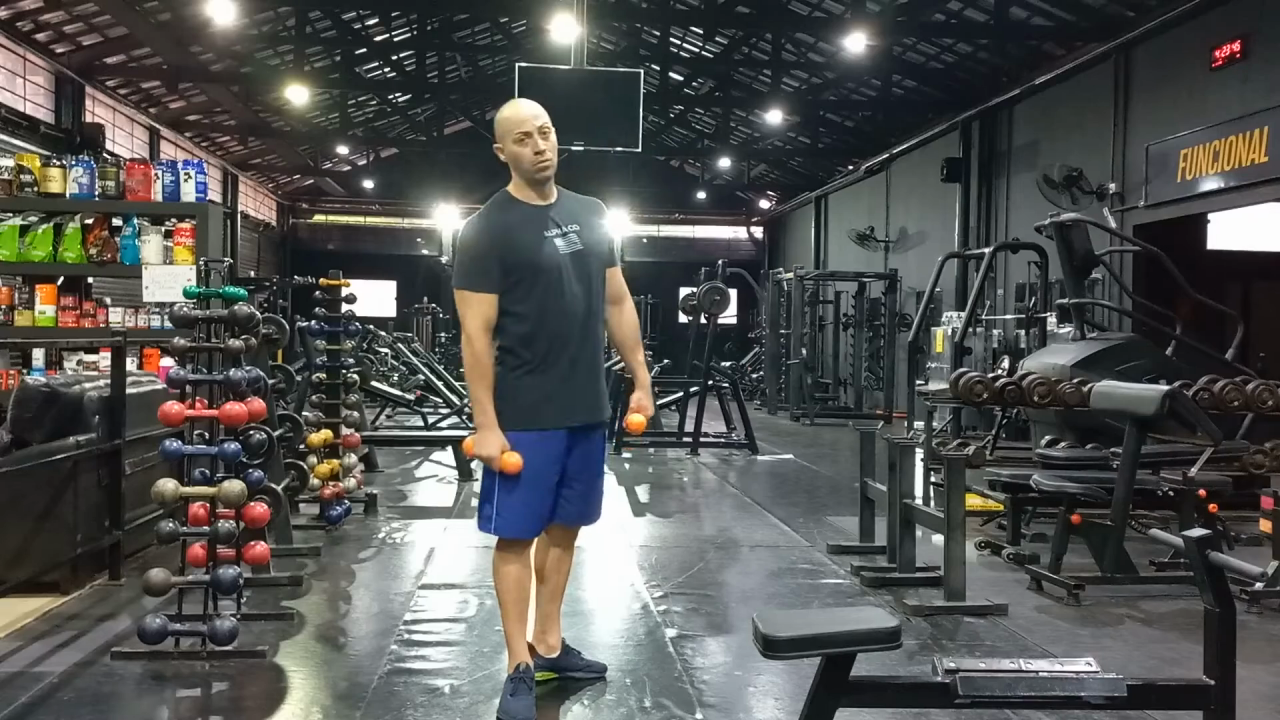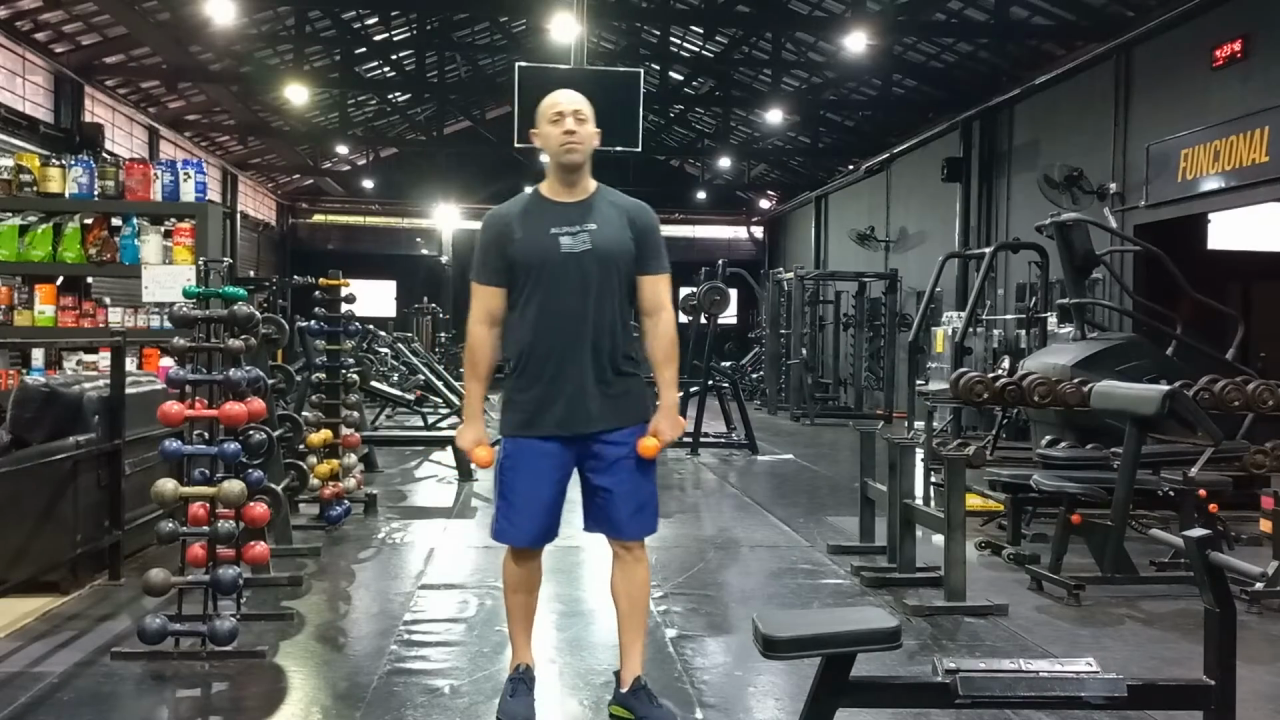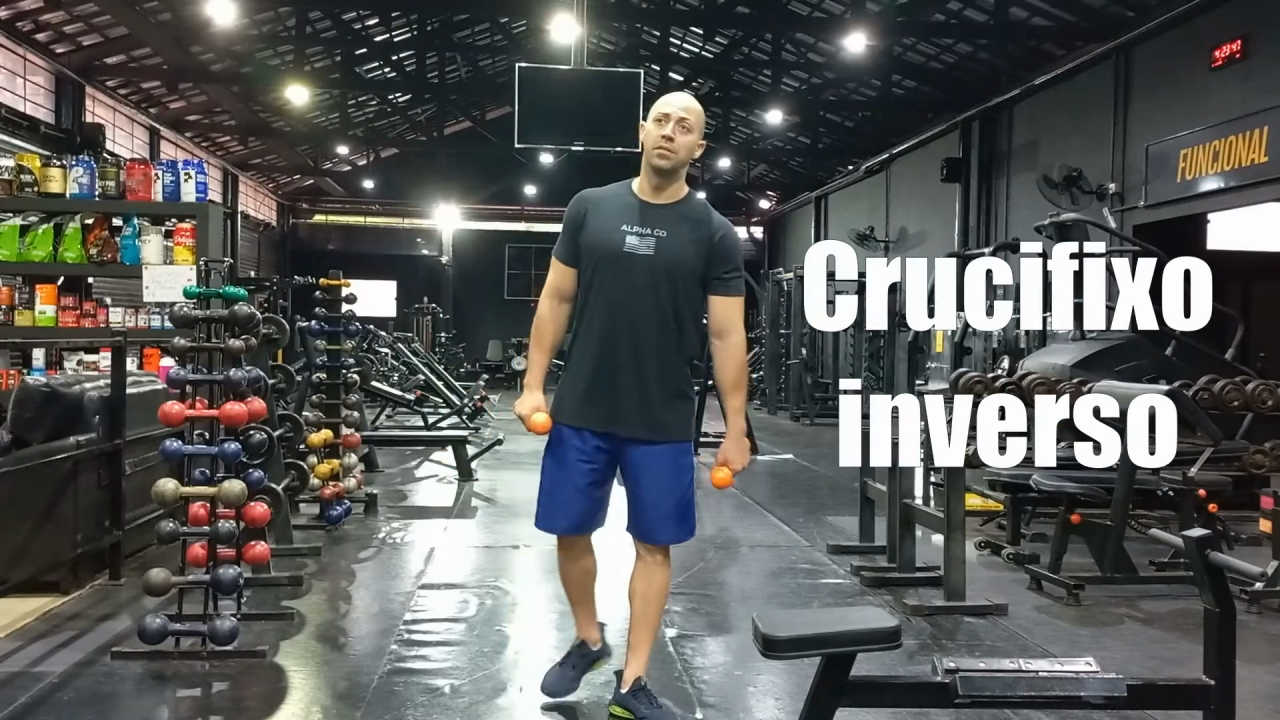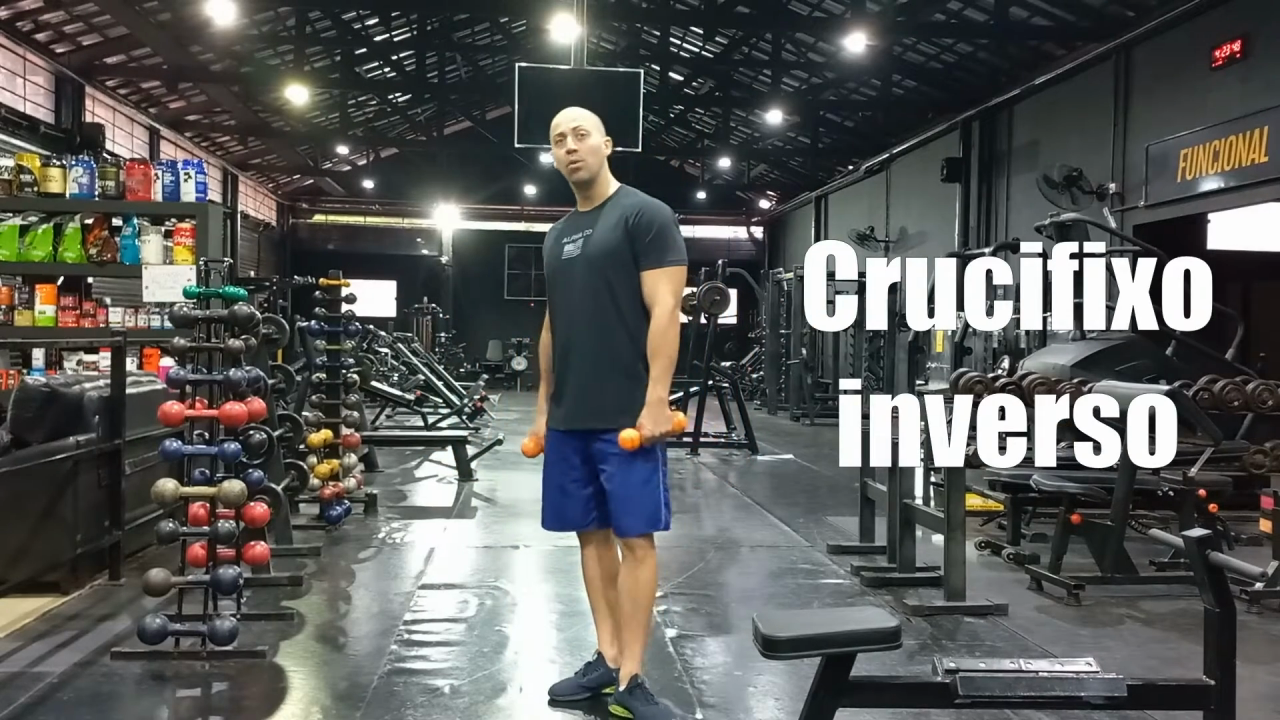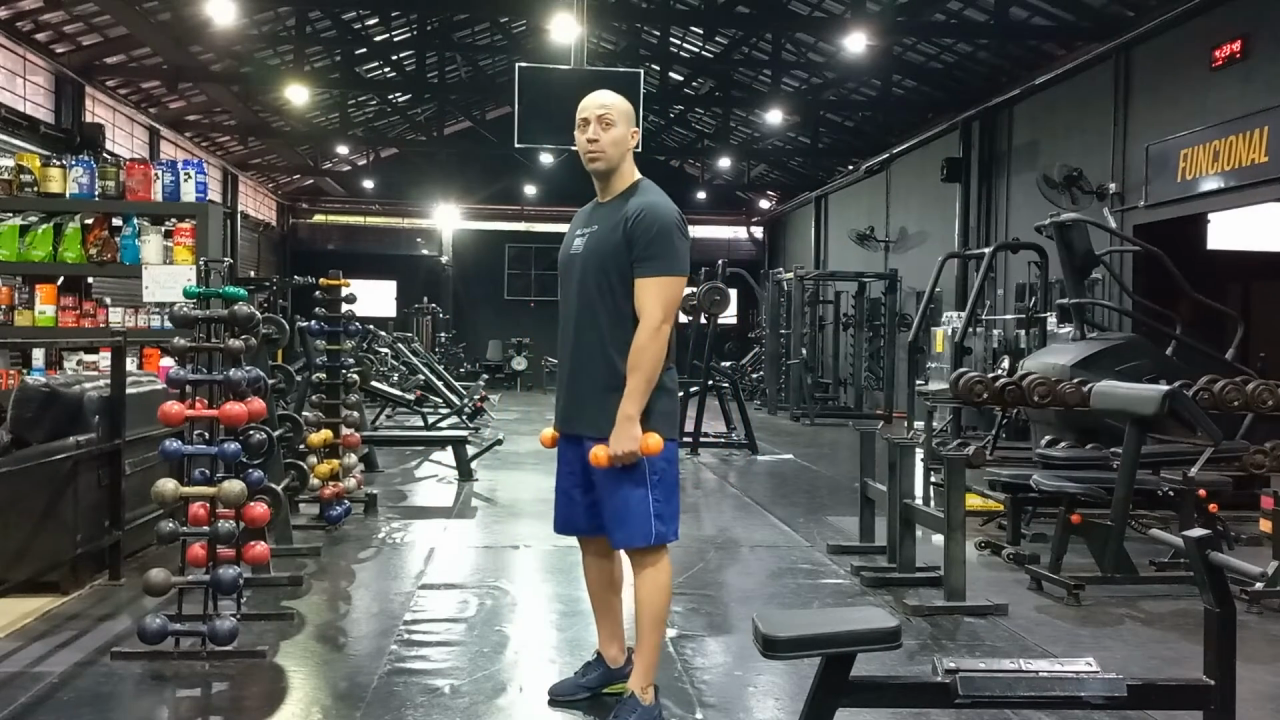
dt=1s
person 1, frame 1
left shoulder: (590, 213)
right shoulder: (487, 229)
left elbow: (617, 302)
right elbow: (476, 332)
left wrist: (641, 379)
right wrist: (486, 424)
left hip: (587, 409)
right hip: (526, 415)
left knee: (564, 528)
right knee: (516, 536)
left ankle: (549, 645)
right ankle: (520, 668)
person 1, frame 2
left shoulder: (633, 217)
right shoulder: (505, 223)
left elbow: (658, 314)
right elbow: (484, 323)
left wrist: (668, 403)
right wrist: (473, 414)
left hip: (620, 413)
right hip: (534, 417)
left knee: (630, 541)
right knee: (524, 545)
person 1, frame 3
left shoulder: (714, 233)
right shoulder: (590, 208)
left elbow: (727, 334)
right elbow: (556, 300)
left wrist: (736, 429)
right wrist: (533, 383)
left hip: (662, 420)
right hip: (581, 410)
left knee: (654, 545)
right knee: (570, 530)
right ankle: (587, 638)
person 1, frame 4
left shoulder: (645, 215)
right shoulder: (558, 235)
left elbow: (665, 311)
left wrist: (656, 400)
right wrist: (543, 407)
left hip: (626, 413)
right hip: (571, 416)
left knee: (634, 536)
right knee: (591, 534)
right ankle: (607, 658)
person 1, frame 5
left shoulder: (653, 214)
right shoulder: (582, 220)
left elbow: (654, 324)
left wrist: (629, 418)
right wrist: (567, 407)
left hip: (629, 419)
right hip: (581, 417)
left knee: (643, 546)
right knee: (594, 539)
right ankle: (612, 658)
